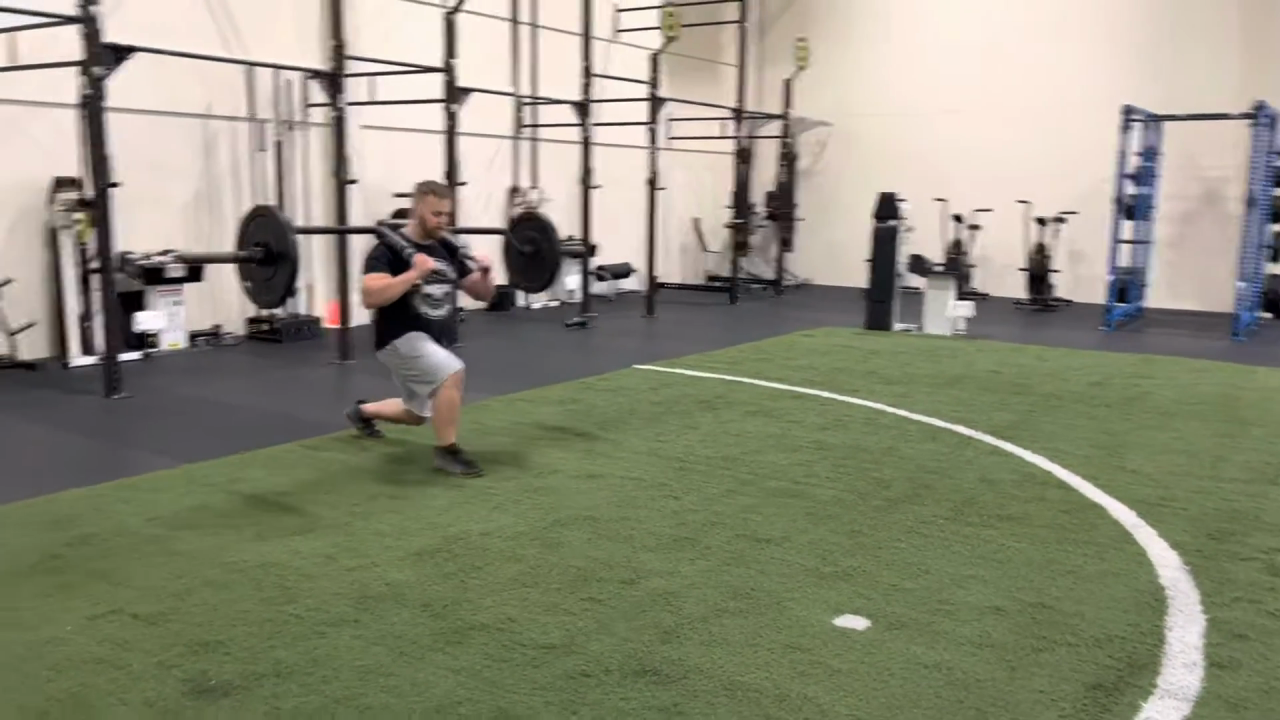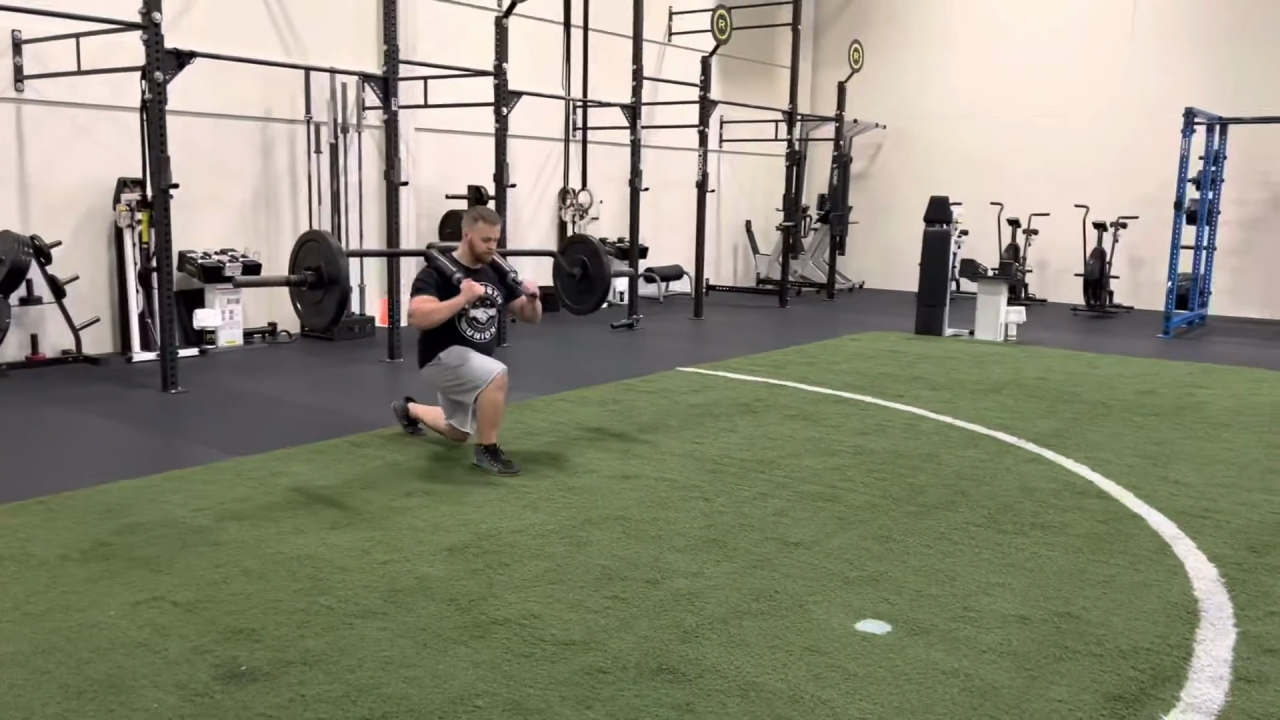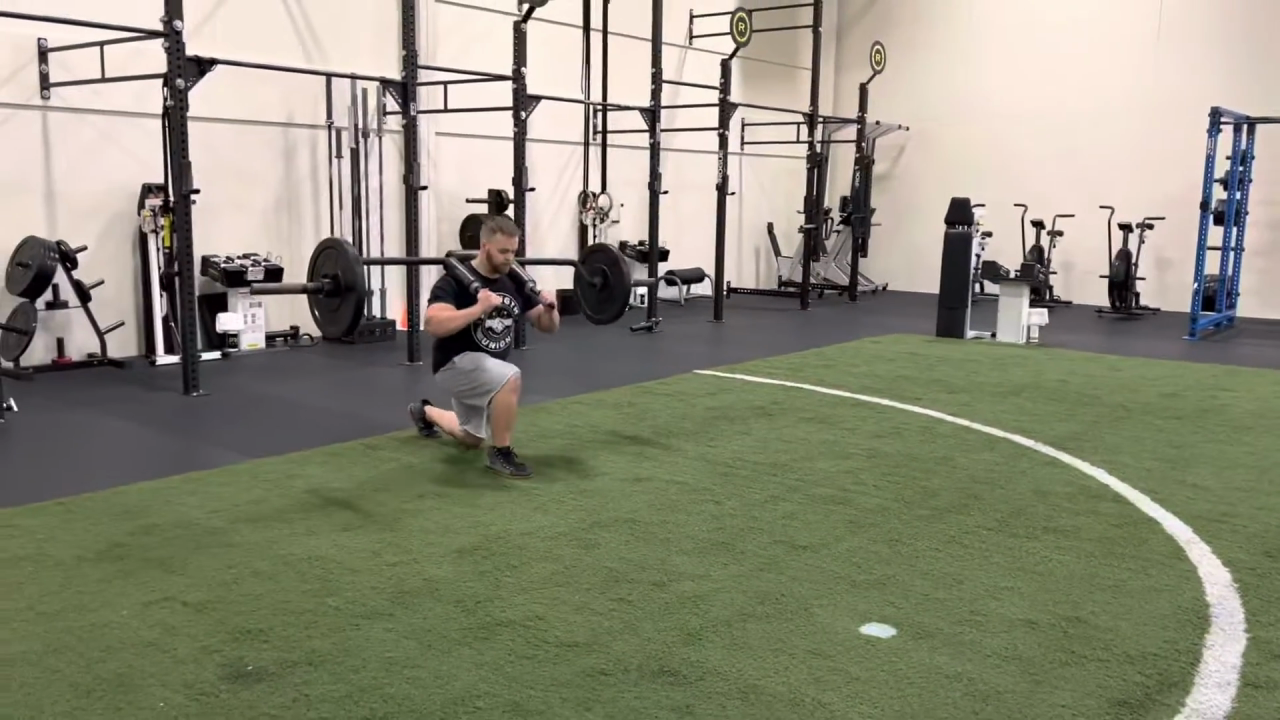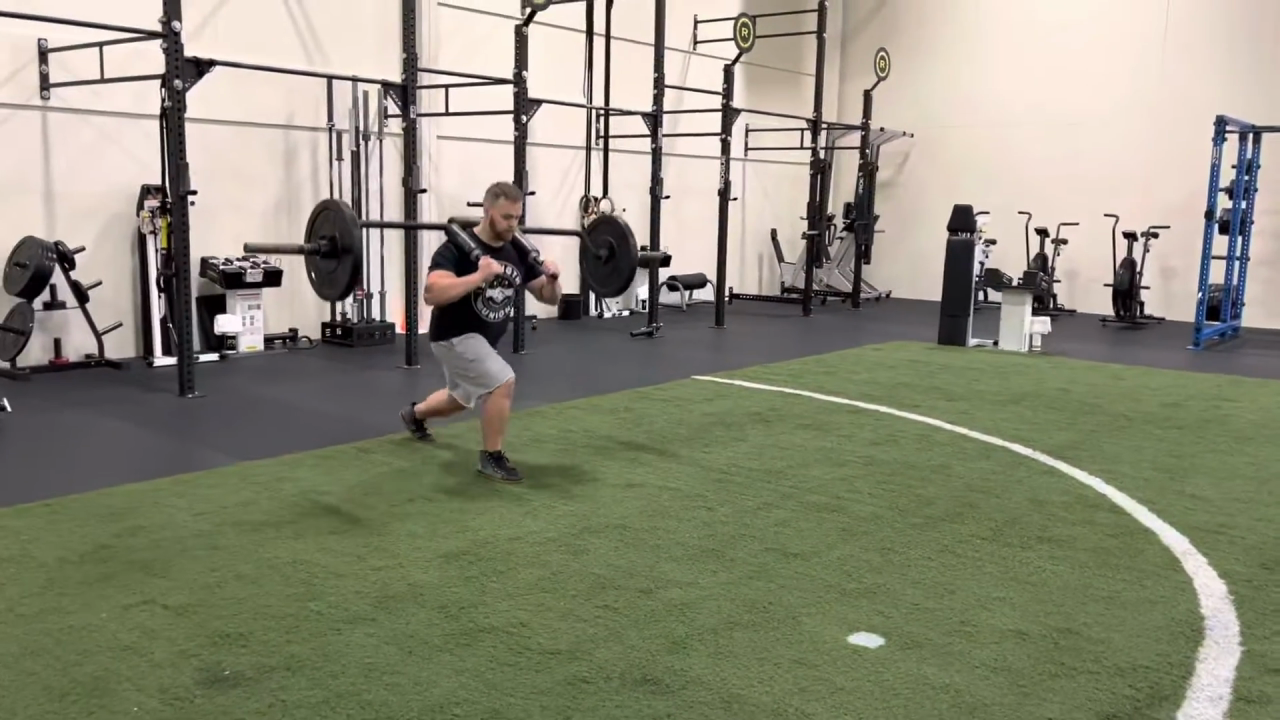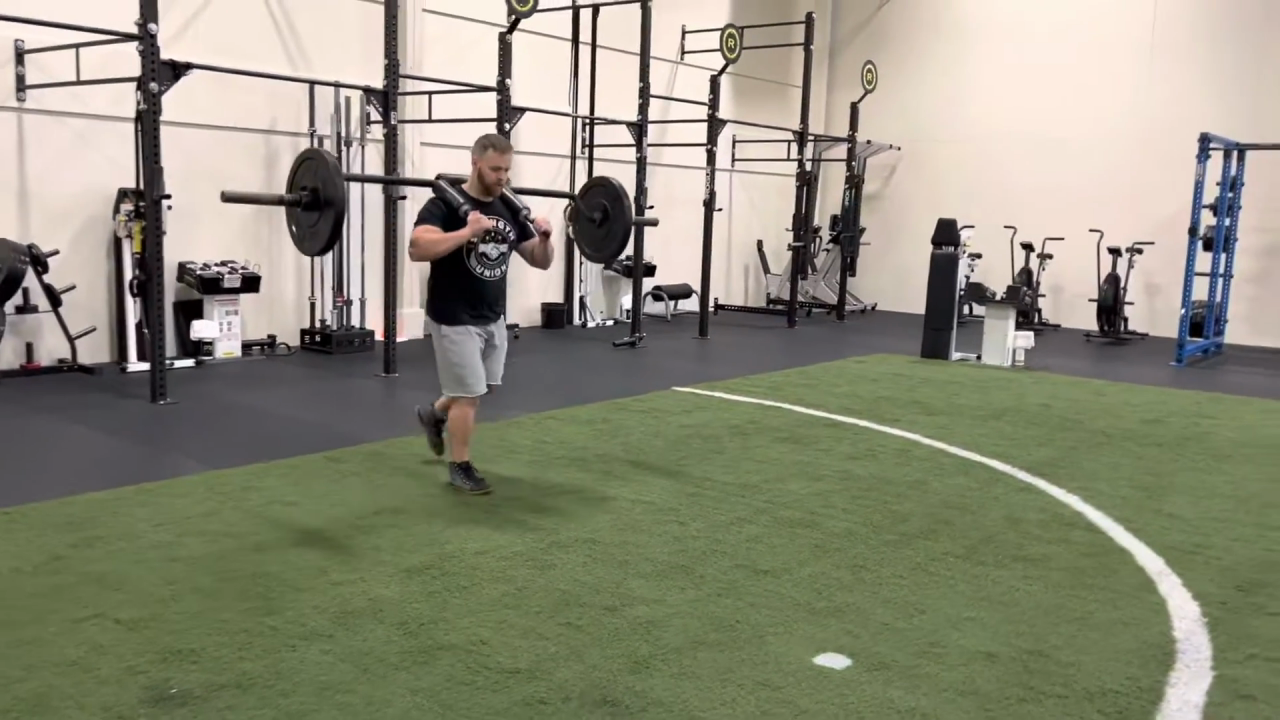
dt=0.3s
person 1, frame 1
left shoulder: (448, 250)
right shoulder: (389, 250)
left elbow: (483, 294)
right elbow: (370, 297)
left wrist: (484, 273)
right wrist: (415, 273)
left hip: (433, 341)
right hip: (399, 339)
left knee: (417, 413)
right knee: (452, 373)
left ankle: (362, 412)
right ankle: (446, 450)
person 1, frame 2
left shoulder: (496, 273)
right shoulder: (437, 274)
left elbow: (530, 317)
right elbow: (417, 318)
left wrist: (532, 298)
right wrist: (464, 298)
left hip: (473, 362)
right hip: (442, 357)
left knee: (459, 433)
right knee: (497, 375)
left ankle: (408, 409)
right ankle: (486, 450)
person 1, frame 3
left shoulder: (515, 283)
right shoulder: (455, 282)
left elbow: (549, 327)
right elbow: (433, 326)
left wrist: (550, 308)
right wrist: (480, 308)
left hip: (484, 368)
right hip: (455, 363)
left knee: (472, 438)
right knee: (510, 379)
left ankle: (424, 411)
right ankle: (500, 453)
person 1, frame 4
left shoulder: (517, 252)
right shoulder: (457, 249)
left elbow: (550, 297)
right elbow: (432, 294)
left wrist: (552, 277)
right wrist: (481, 275)
left hip: (487, 338)
right hip: (455, 335)
left knee: (460, 399)
right knee: (502, 382)
left ankle: (413, 415)
right ankle: (492, 457)
person 1, frame 5
left shoulder: (509, 211)
right shoulder: (445, 205)
left elbow: (541, 261)
right elbow: (417, 248)
left wrist: (545, 237)
right wrist: (468, 232)
left hip: (492, 317)
right hip: (454, 317)
left knee: (480, 388)
right knee: (469, 394)
left ankle: (434, 415)
right ankle: (460, 467)
